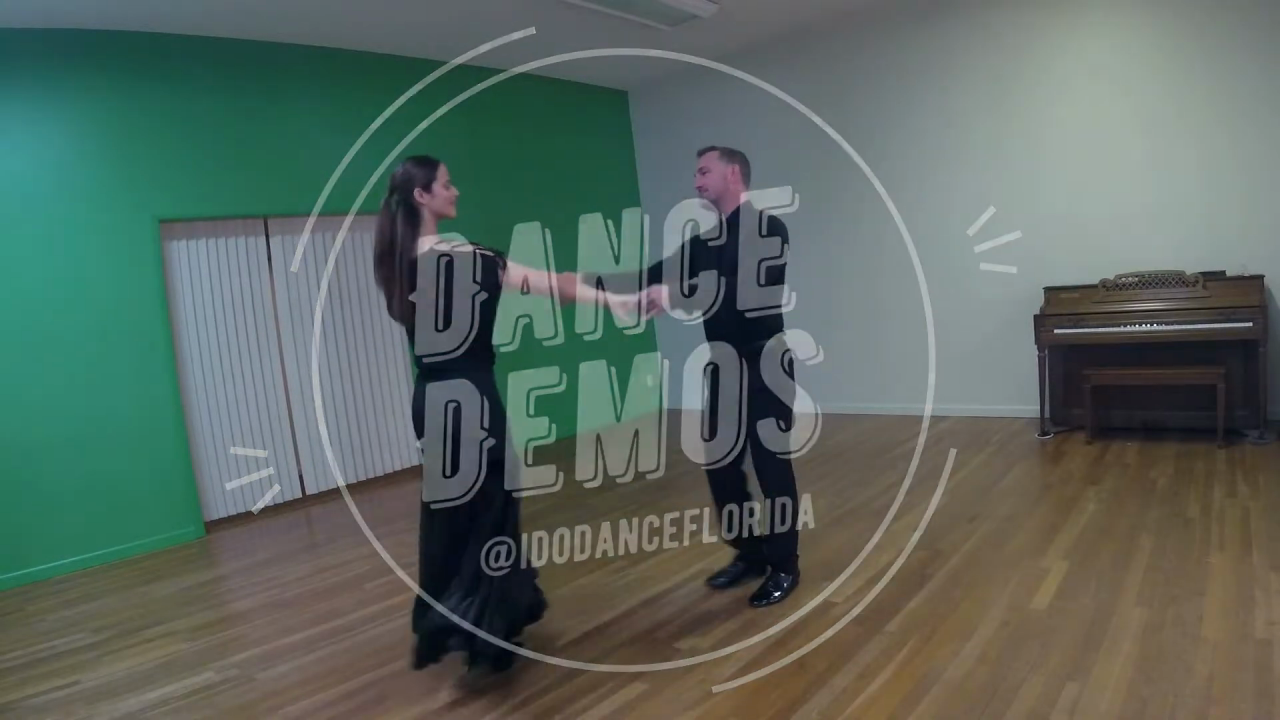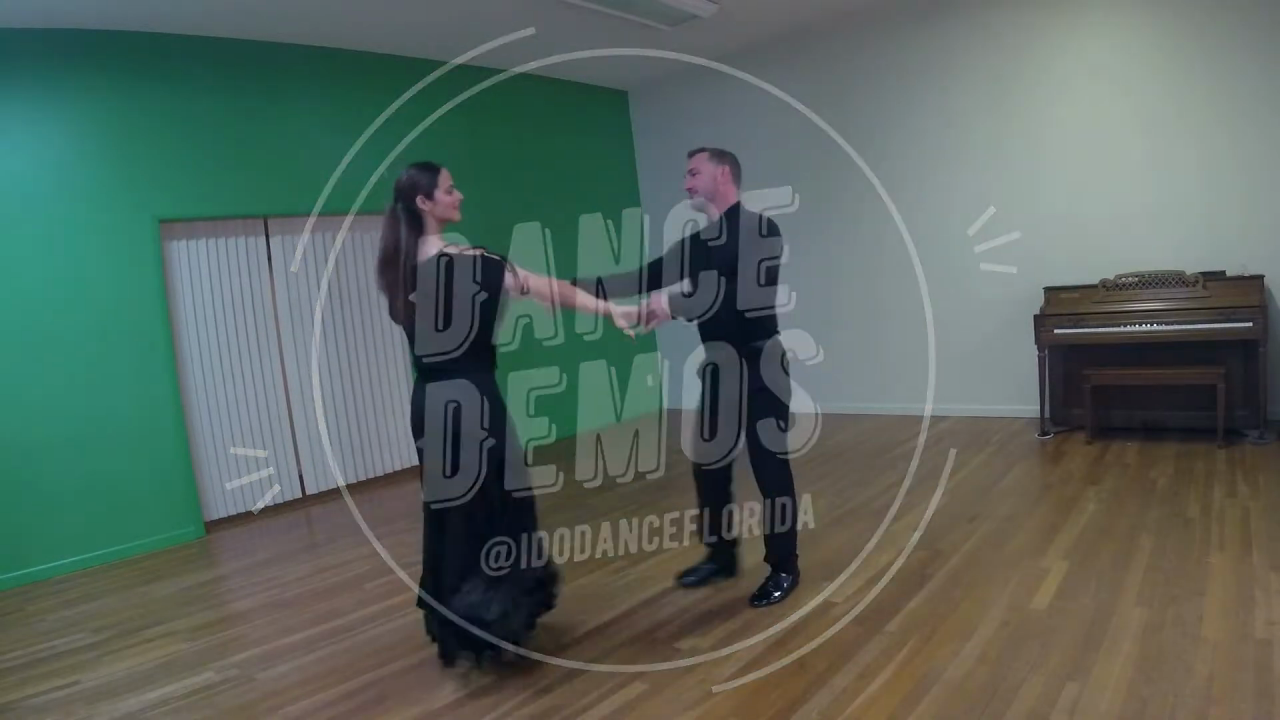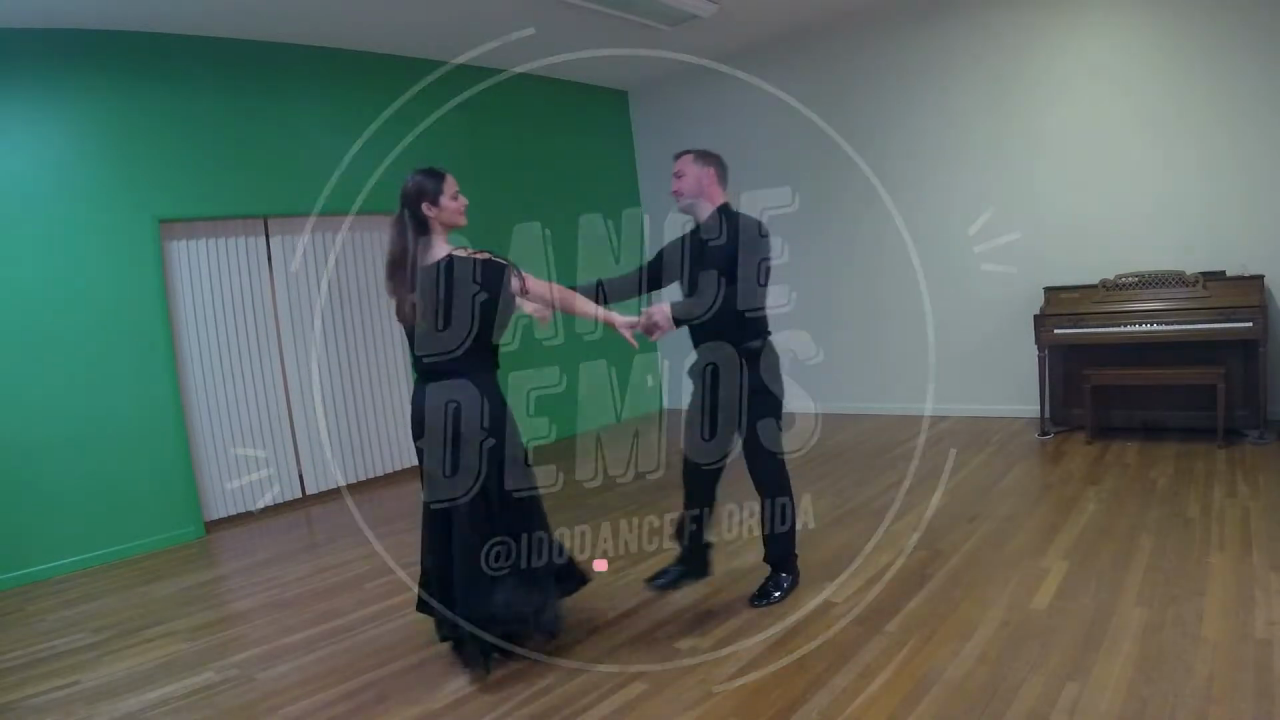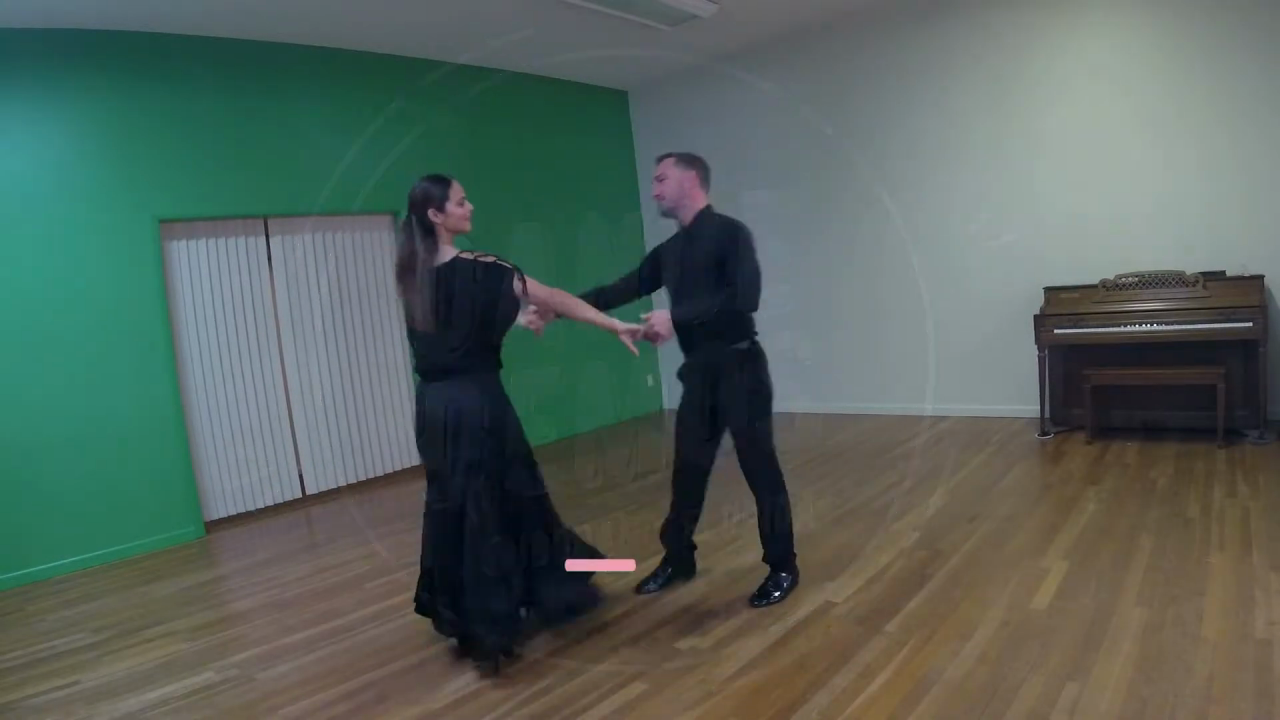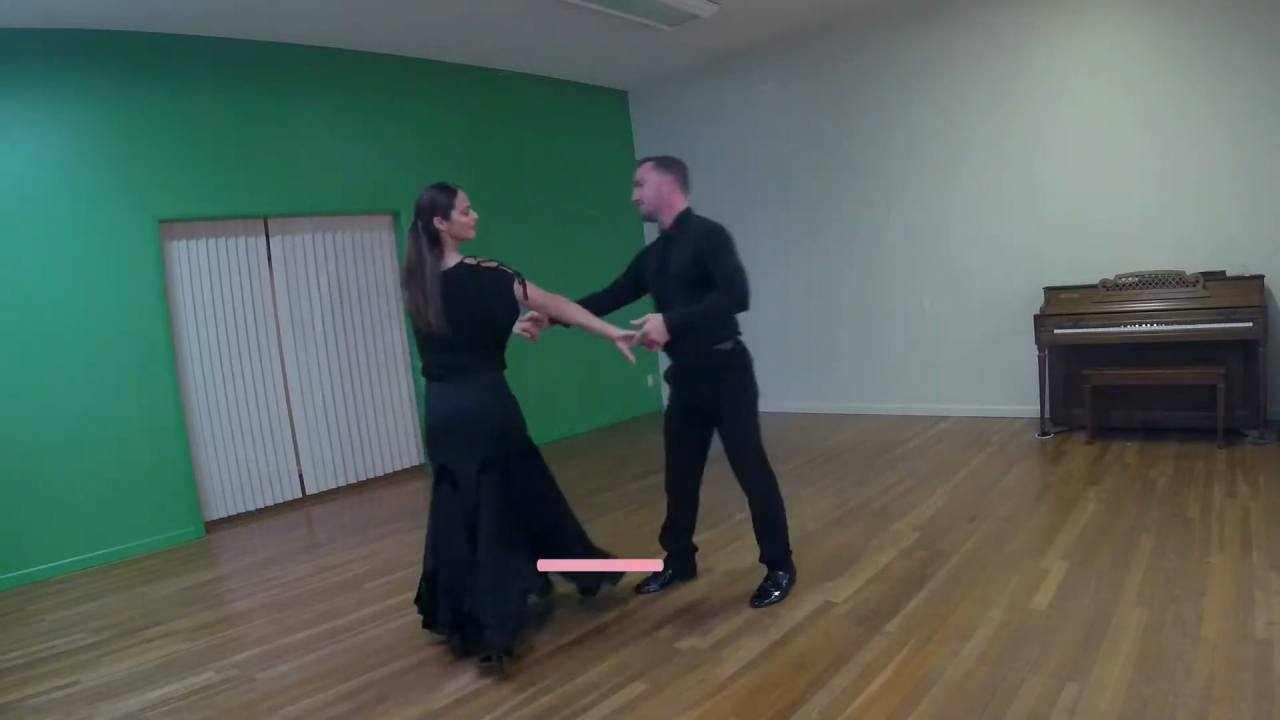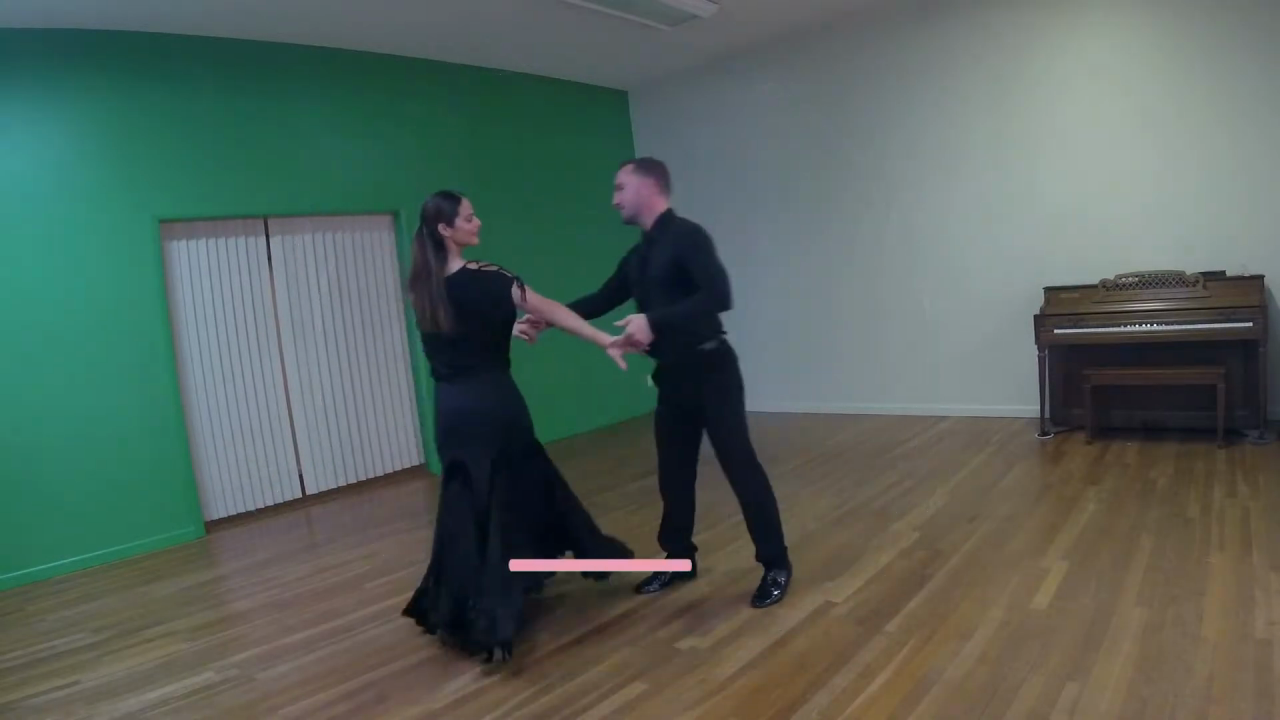
dt=0.1s
person 1, frame 1
left shoulder: (400, 262)
right shoulder: (457, 258)
right elbow: (545, 283)
right wrist: (614, 299)
left hip: (429, 400)
right hip: (469, 399)
left knee: (449, 511)
right knee: (486, 510)
left ankle: (447, 627)
right ankle: (480, 633)
person 1, frame 2
left shoulder: (404, 265)
right shoulder: (463, 260)
right elbow: (545, 289)
left wrist: (509, 291)
right wrist: (613, 310)
left hip: (429, 401)
right hip: (471, 400)
left knee: (450, 511)
right knee: (496, 507)
left ankle: (460, 627)
right ankle: (484, 625)
person 1, frame 3
left shoulder: (407, 271)
right shoulder: (471, 265)
right elbow: (550, 293)
left wrist: (514, 307)
right wrist: (614, 318)
left hip: (429, 405)
right hip: (473, 401)
left knee: (448, 510)
right knee: (502, 505)
left ankle: (463, 625)
right ankle: (495, 624)
person 1, frame 4
left shoulder: (415, 273)
right shoulder: (476, 269)
right elbow: (551, 298)
left wrist: (515, 317)
right wrist: (616, 325)
left hip: (432, 408)
right hip: (477, 403)
left knee: (452, 511)
right knee: (504, 504)
left ankle: (464, 622)
person 1, frame 5
left shoulder: (418, 281)
right shoulder: (481, 274)
right elbow: (551, 303)
left wrist: (511, 327)
right wrist: (613, 332)
left hip: (441, 409)
right hip: (486, 403)
left knee: (459, 510)
right knee: (510, 497)
left ankle: (466, 621)
person 1, frame 6
left shoulder: (424, 285)
right shoulder: (482, 278)
right elbow: (546, 308)
left wrist: (510, 329)
right wrist: (604, 340)
left hip: (450, 407)
right hip: (493, 402)
left knee: (466, 506)
right knee: (513, 497)
left ankle: (465, 618)
person 2, frame 1
left shoulder: (766, 228)
right shoulder: (704, 242)
right elbow: (655, 279)
left wrist: (676, 292)
left hip: (764, 366)
left knee: (771, 468)
right knee: (720, 463)
left ankle: (784, 567)
right ankle: (751, 552)
person 2, frame 2
left shoulder: (759, 230)
right shoulder: (696, 242)
left elbow: (752, 292)
right elbow: (647, 278)
left wrist: (677, 303)
right wrist: (584, 288)
left hip: (759, 365)
right hip: (719, 367)
left knee: (769, 467)
right knee: (708, 462)
left ankle: (783, 567)
right ankle: (721, 554)
person 2, frame 3
left shoulder: (746, 231)
right shoulder: (682, 247)
left elbow: (748, 295)
right elbow: (634, 283)
left wrist: (678, 311)
right wrist: (571, 296)
left hip: (751, 368)
right hip: (710, 370)
left knee: (765, 468)
right knee: (698, 466)
left ankle: (783, 568)
right ankle: (692, 556)
person 2, frame 4
left shoulder: (729, 234)
right shoulder: (669, 251)
left elbow: (745, 298)
right elbow: (624, 289)
left wrist: (676, 317)
left hip: (741, 369)
right hip: (699, 372)
left knee: (759, 468)
right knee: (687, 469)
left ankle: (782, 567)
right ankle: (678, 557)
person 2, frame 5
left shoulder: (708, 235)
right shoulder: (653, 255)
left elbow: (736, 297)
right elbow: (613, 296)
left wrist: (670, 321)
right wrist: (554, 315)
left hip: (726, 370)
right hip: (685, 375)
left knee: (750, 466)
right knee: (680, 472)
left ankle: (779, 567)
right ankle: (678, 560)
person 2, frame 6
left shoulder: (688, 237)
right shoulder: (638, 256)
left elbow: (718, 296)
right elbow: (603, 299)
left wrist: (653, 321)
right wrist: (549, 318)
left hip: (711, 370)
right hip: (672, 376)
left knee: (740, 465)
right knee: (673, 473)
left ankle: (775, 564)
right ankle: (678, 560)
